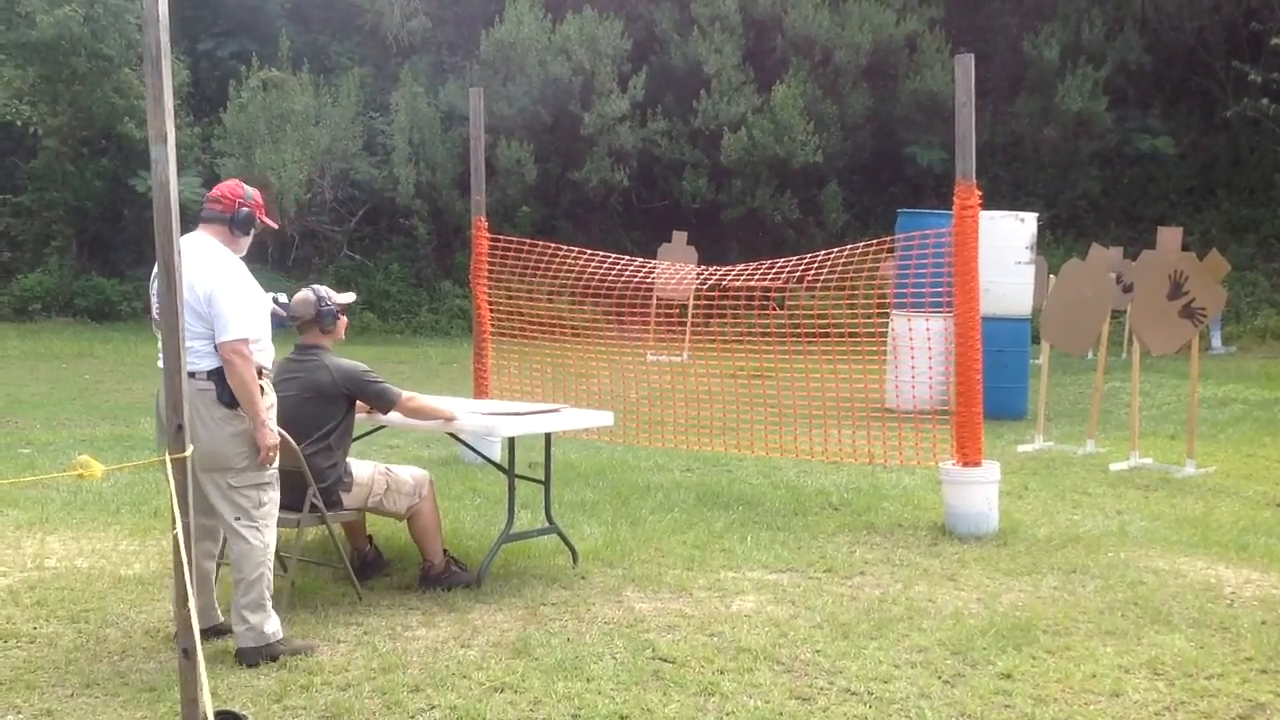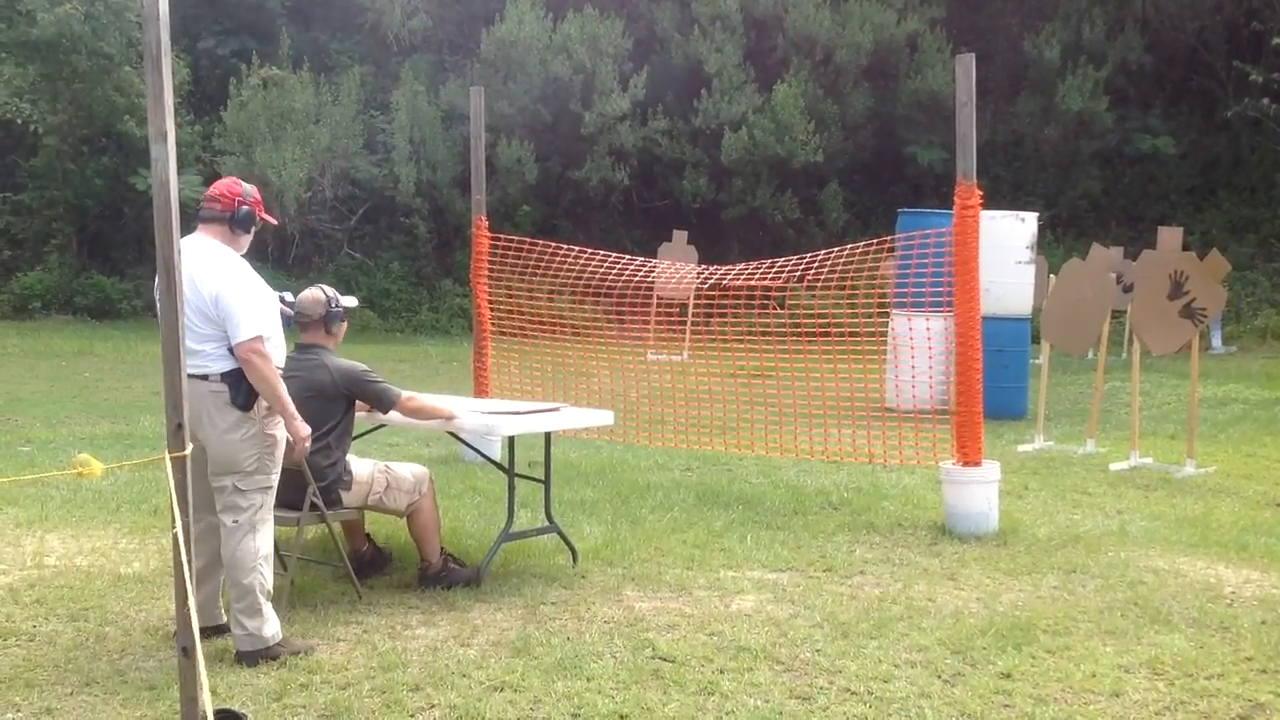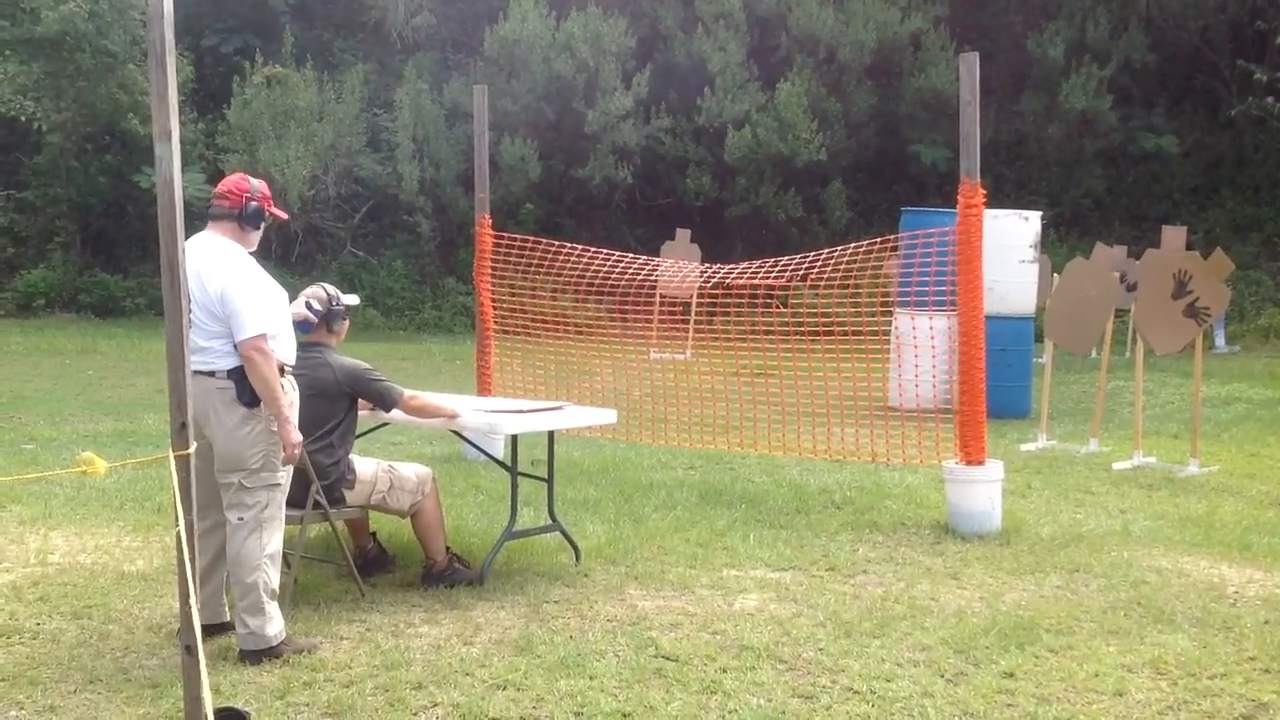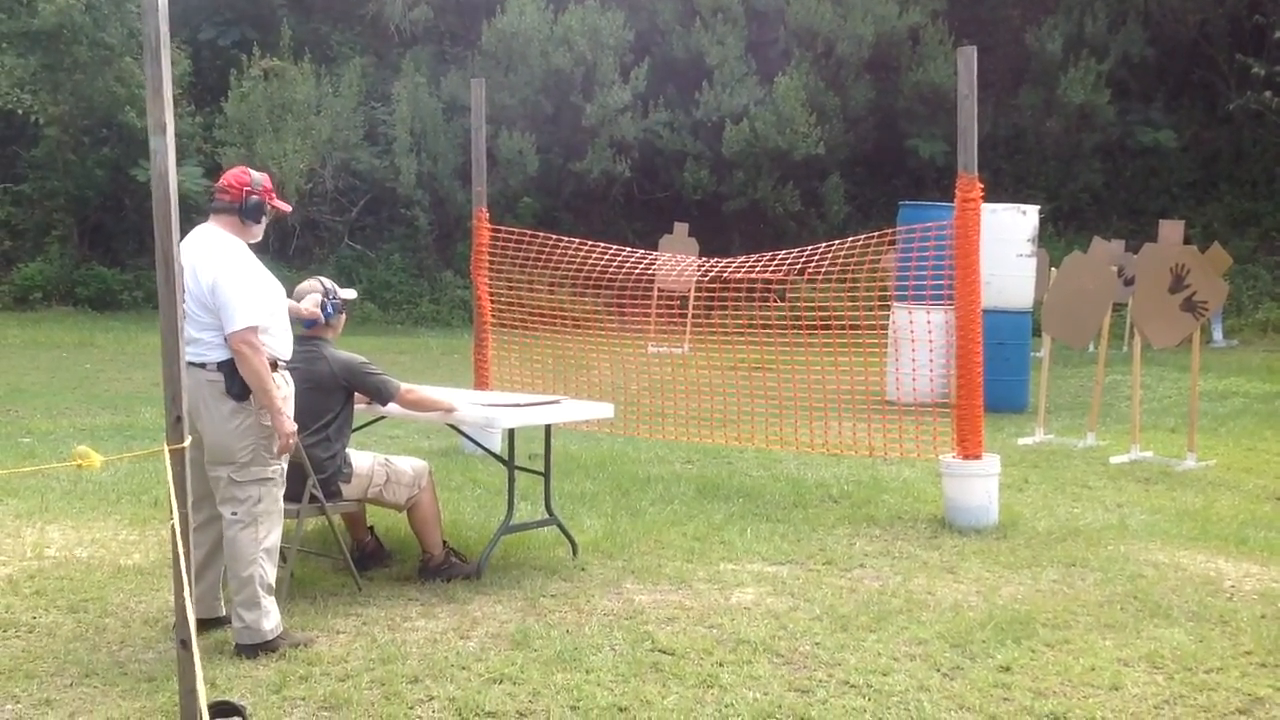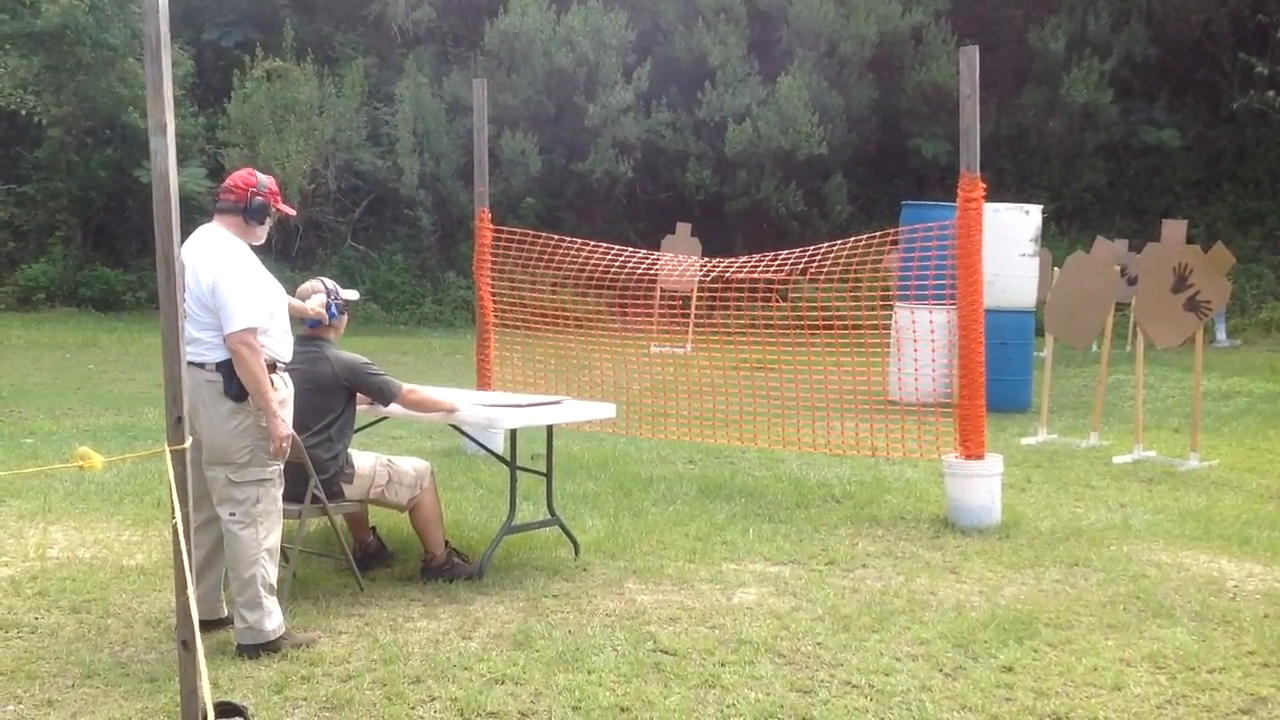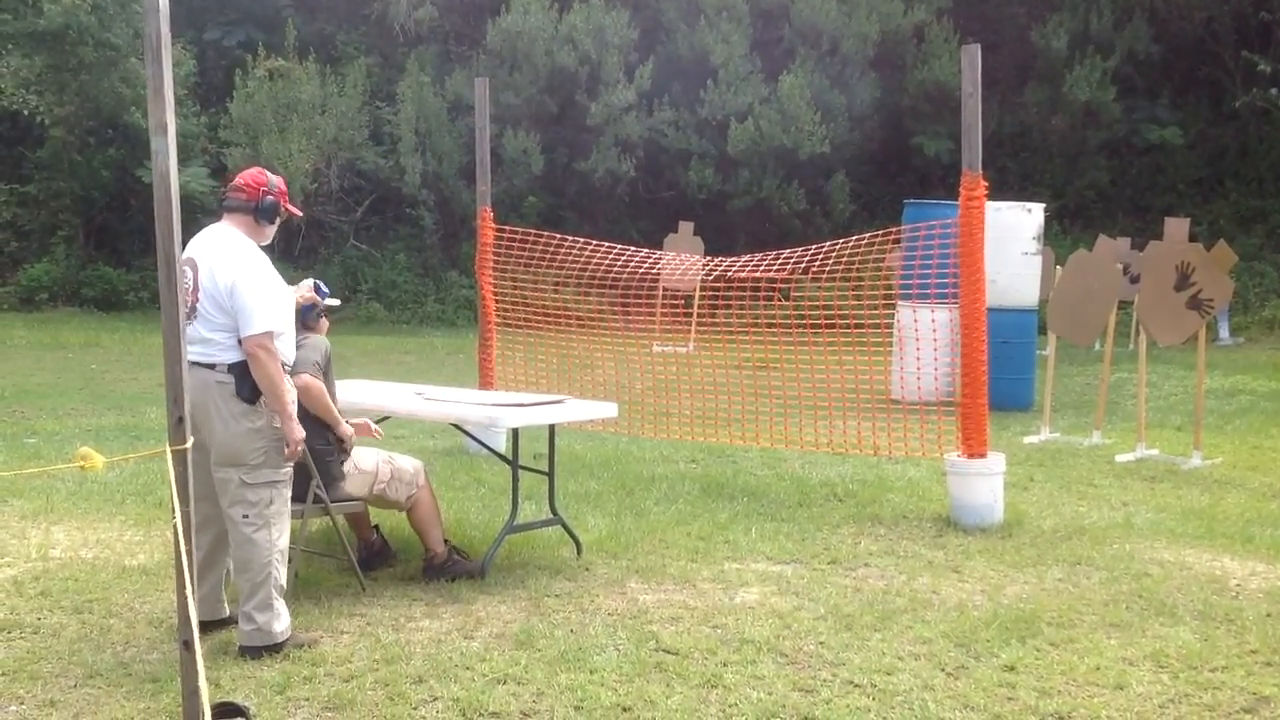
dt=0.4s
person 1, frame 1
left shoulder: (173, 255)
right shoulder: (224, 269)
right elbow: (236, 353)
left wrist: (255, 312)
right wrist: (261, 423)
left hip: (177, 393)
right hip: (220, 400)
left knee: (195, 514)
right knee: (249, 518)
left ankle: (198, 618)
right ankle: (258, 636)
person 1, frame 2
left shoulder: (177, 257)
right shoulder: (229, 271)
right elbow: (252, 354)
left wrist: (262, 312)
right wrist: (290, 416)
left hip: (192, 393)
right hip: (235, 401)
left knee: (204, 512)
right knee: (245, 519)
left ankle: (203, 616)
right ankle: (257, 637)
person 1, frame 3
left shoulder: (192, 252)
right shoulder: (236, 267)
right elbow: (254, 351)
left wrist: (281, 314)
right wrist: (284, 421)
left hip: (201, 390)
right hip: (242, 398)
left knee: (208, 510)
right knee: (254, 518)
left ankle: (206, 615)
right ankle: (262, 635)
person 1, frame 4
left shoulder: (198, 242)
right shoulder: (231, 259)
right elbow: (245, 344)
left wrist: (296, 308)
right wrist: (277, 412)
left hip: (201, 383)
right hip: (237, 392)
left knee: (207, 504)
right knee: (251, 511)
left ankle: (201, 608)
right ankle: (258, 630)
person 1, frame 5
left shoulder: (200, 242)
right shoulder: (232, 260)
right elbow: (244, 345)
left wrist: (301, 307)
right wrist: (273, 415)
left hip: (201, 383)
right hip: (236, 392)
left knee: (208, 505)
right knee: (251, 512)
left ankle: (203, 609)
right ankle: (260, 630)
person 1, frame 6
left shoulder: (200, 244)
right shoulder: (246, 262)
right elbow: (259, 350)
left wrist: (288, 299)
right wrist: (288, 419)
left hip: (198, 383)
right hip: (238, 394)
left knee: (205, 509)
right knee: (258, 515)
left ankle: (203, 610)
right ankle: (264, 631)
person 2, frame 1
left shoulder: (283, 368)
right shoulder: (344, 371)
right elbow: (409, 404)
left wrist: (362, 404)
right wrist: (448, 413)
left hip: (282, 486)
right hip: (321, 489)
left knee: (352, 467)
right knee: (418, 482)
left ankle: (364, 557)
right ankle: (437, 570)
person 2, frame 2
left shoulder: (282, 366)
right shoulder: (343, 371)
right elbow: (408, 404)
left wrist: (362, 403)
right wrist: (448, 412)
left hip: (283, 485)
right hip: (322, 487)
left knee: (350, 463)
right knee: (418, 479)
left ankle: (362, 555)
right ankle: (435, 568)
person 2, frame 3
right shoulder: (346, 369)
right elbow: (410, 402)
left wrist: (365, 401)
right wrist: (451, 411)
left hip: (289, 482)
right hip: (326, 484)
left knee: (354, 465)
right knee: (421, 480)
left ankle: (367, 554)
right ankle: (440, 567)
person 2, frame 4
right shoulder: (342, 363)
right elbow: (406, 396)
left wrist: (362, 394)
right wrist: (448, 404)
left hip: (285, 475)
right hip: (322, 478)
left knee: (351, 460)
right knee: (417, 473)
left ankle: (364, 547)
right ankle: (436, 561)
person 2, frame 5
right shoulder: (344, 363)
right elbow: (408, 396)
left wrist: (364, 395)
right wrist: (451, 405)
left hip: (286, 477)
right hip: (323, 478)
left knee: (352, 461)
right knee: (420, 474)
left ankle: (367, 548)
right ankle: (439, 561)
person 2, frame 6
right shoulder: (313, 344)
right elbow: (304, 383)
left wrist: (345, 426)
right wrist: (340, 425)
right hip: (321, 473)
left knee: (351, 459)
right knee: (411, 472)
left ankle: (370, 547)
right ankle: (439, 558)
